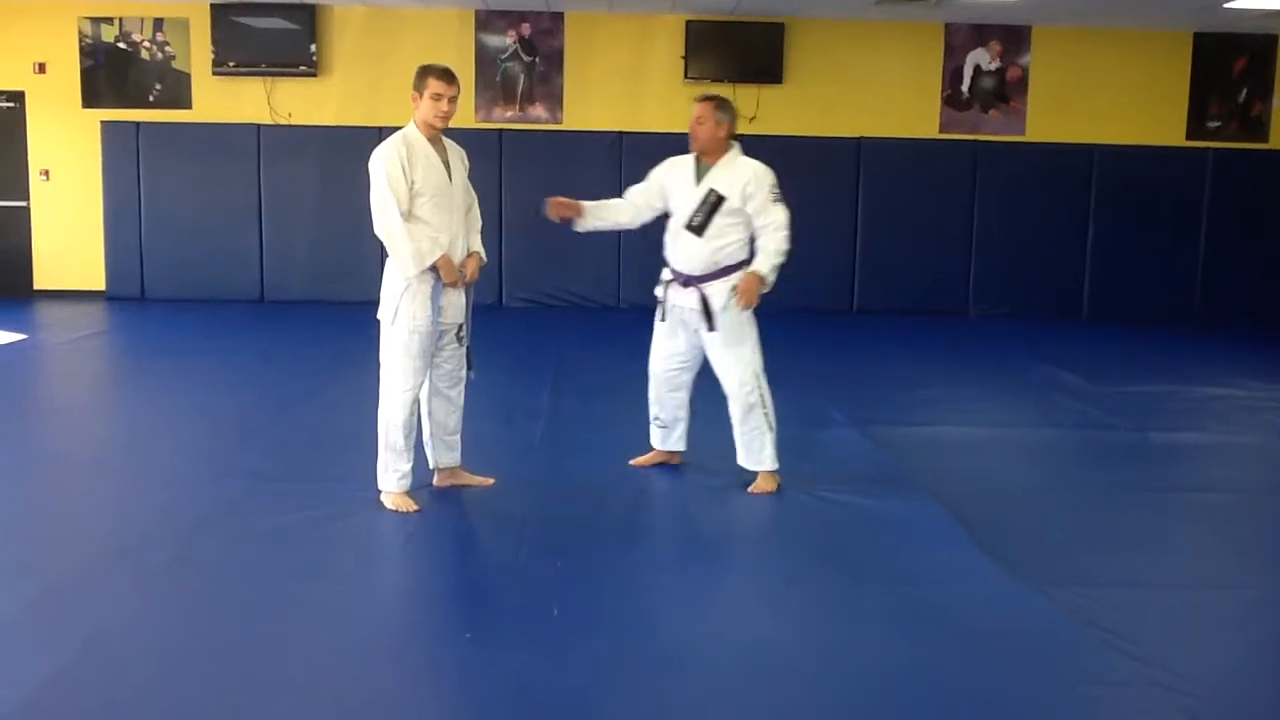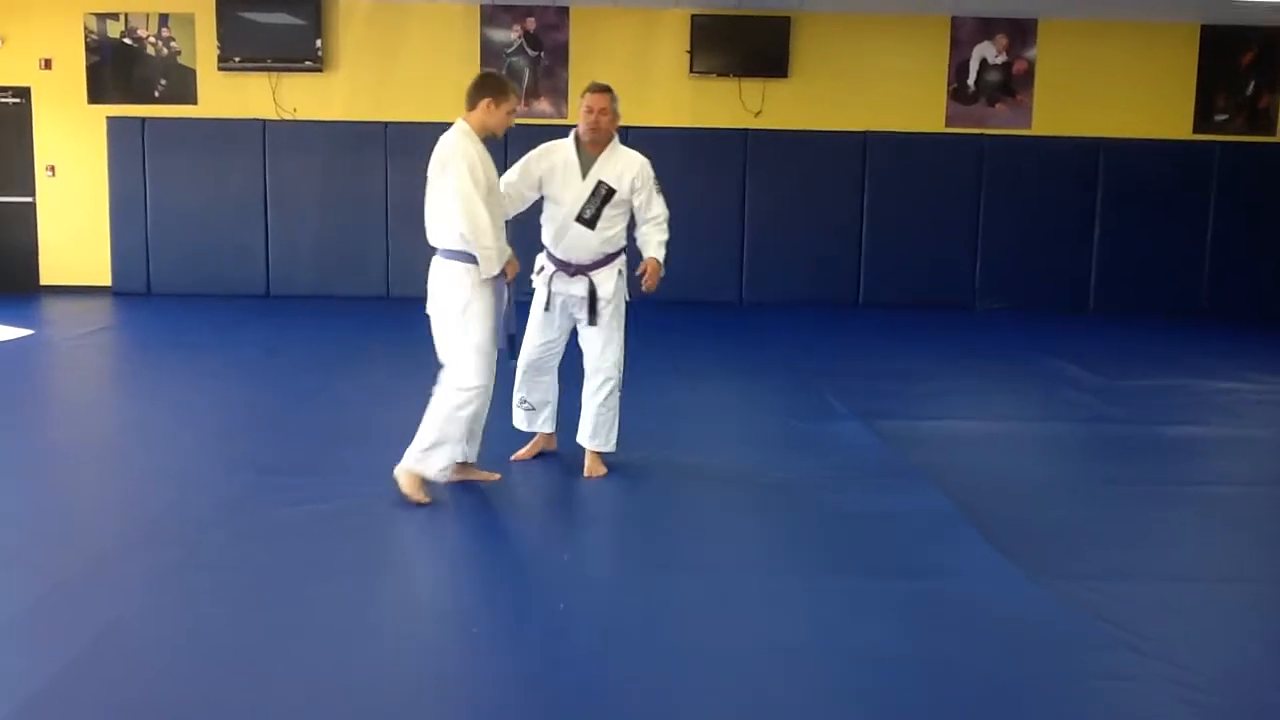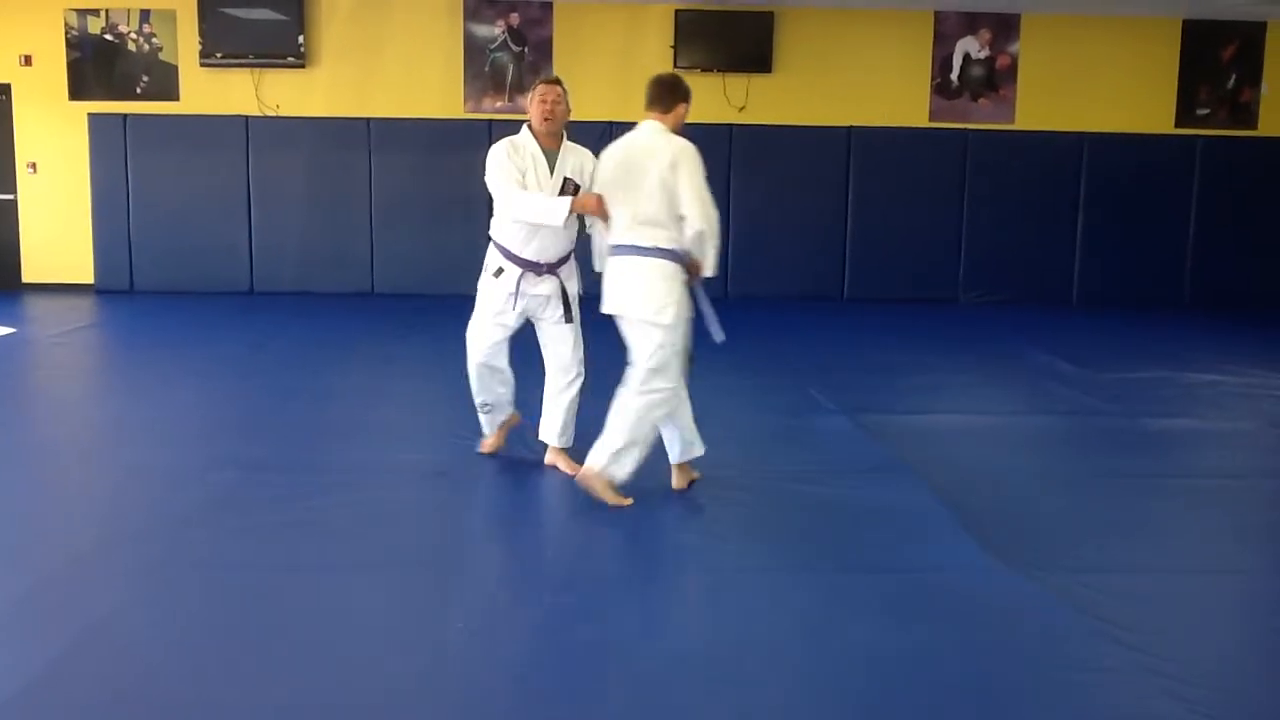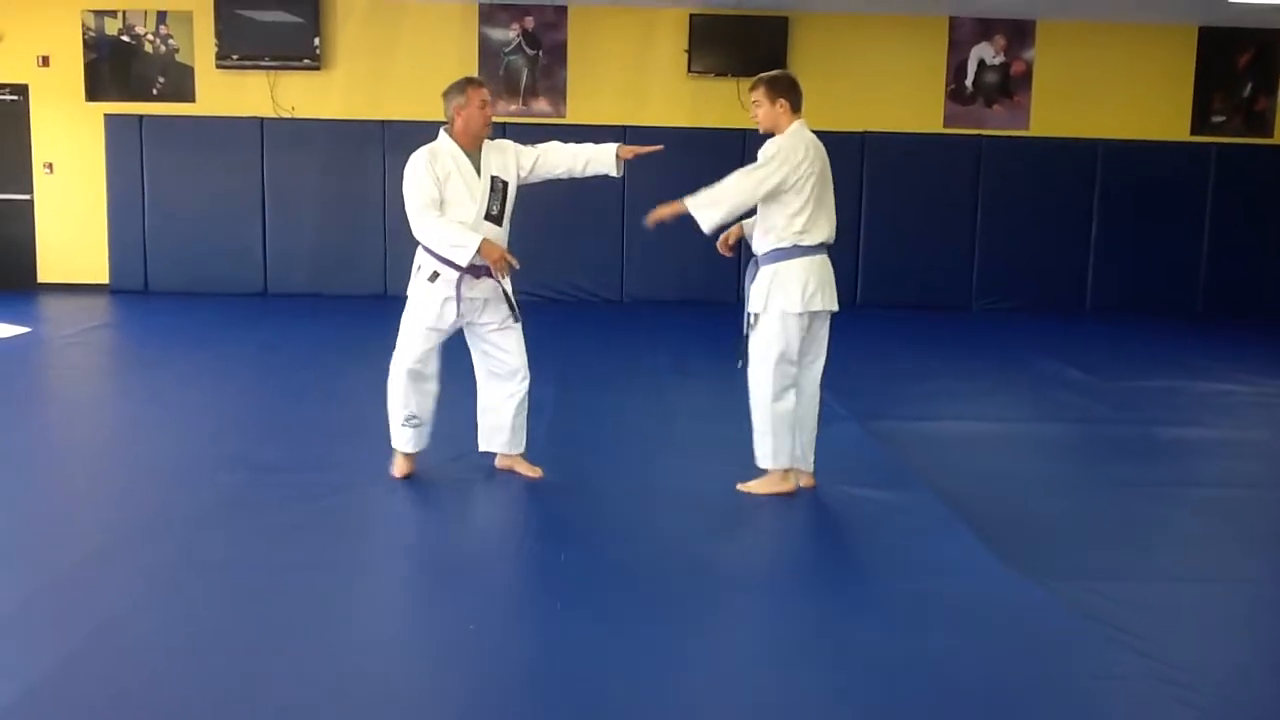
dt=1s
person 1, frame 1
left shoulder: (456, 153)
right shoulder: (393, 152)
left elbow: (469, 211)
right elbow: (389, 222)
left wrist: (474, 254)
right wrist: (437, 261)
left hip: (453, 285)
right hip: (413, 284)
left knee: (449, 381)
right knee: (402, 387)
left ankle: (447, 466)
right ankle: (392, 483)
person 1, frame 2
left shoulder: (468, 146)
right shoulder: (460, 149)
right elbow: (470, 222)
left wrist: (501, 258)
right wrist: (501, 261)
left hip: (475, 276)
right hip: (462, 278)
left knee: (480, 376)
right knee: (468, 380)
left ankle: (460, 461)
right ankle: (414, 465)
person 1, frame 3
left shoulder: (613, 152)
right shoulder: (679, 150)
left elbow: (602, 220)
right elbow: (699, 218)
right wrist: (700, 262)
left hip: (620, 271)
right hip: (658, 274)
left knee: (665, 371)
right knee: (654, 381)
left ankle: (683, 463)
right ankle: (601, 469)
person 1, frame 4
left shoulder: (789, 147)
right shoulder: (806, 146)
left elbow: (742, 186)
left wrist: (680, 206)
right wrist: (745, 228)
left hip: (787, 274)
right hip: (813, 271)
left knee: (770, 374)
right knee: (803, 377)
left ankle: (780, 471)
right ankle: (801, 467)
person 2, frame 1
left shoulder: (752, 174)
right shoulder: (673, 169)
left elbow: (774, 231)
right elbow: (632, 209)
left wrist: (759, 274)
right wrist: (579, 210)
left hip: (723, 294)
right hip: (677, 290)
left knee: (743, 380)
right knee: (666, 372)
left ankle: (764, 466)
right ankle: (668, 447)
person 2, frame 2
left shoulder: (634, 165)
right shoulder: (548, 155)
left elbow: (653, 218)
right elbow: (508, 195)
left wrist: (653, 256)
left hip: (602, 280)
right hip: (554, 275)
left knee: (603, 367)
right knee: (536, 358)
left ankle: (594, 449)
right ankle: (544, 434)
person 2, frame 3
left shoulder: (583, 160)
right shoulder: (506, 151)
left elbow: (601, 218)
right elbow: (513, 202)
right wrist: (572, 203)
left hip: (558, 277)
right hip: (508, 272)
left knee: (566, 364)
right knee: (484, 351)
left ankle: (556, 447)
right ankle: (501, 419)
person 2, frame 4
left shoulder: (506, 154)
right shoulder: (427, 160)
left elbow: (558, 158)
right elbow: (425, 222)
left wrist: (615, 152)
right wrist: (479, 245)
left hip: (489, 283)
right hip: (440, 280)
left knee: (509, 370)
right knee: (412, 362)
left ankle: (507, 451)
right ankle: (407, 449)
